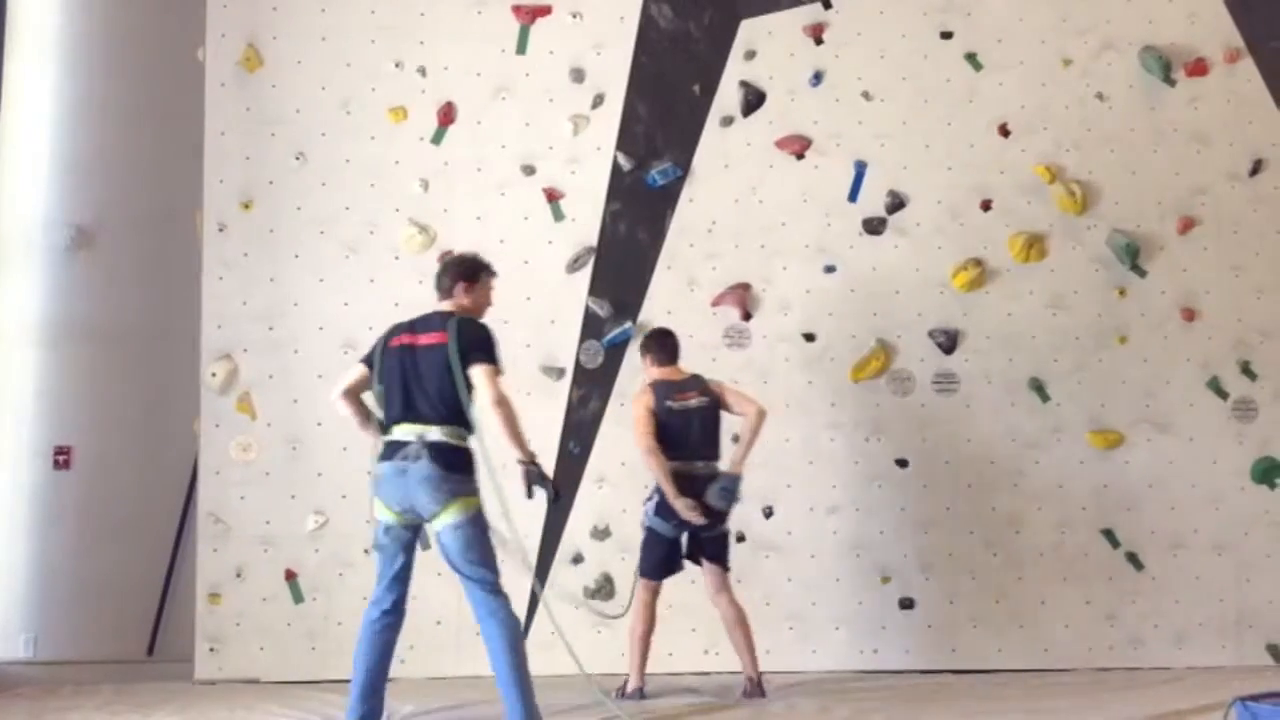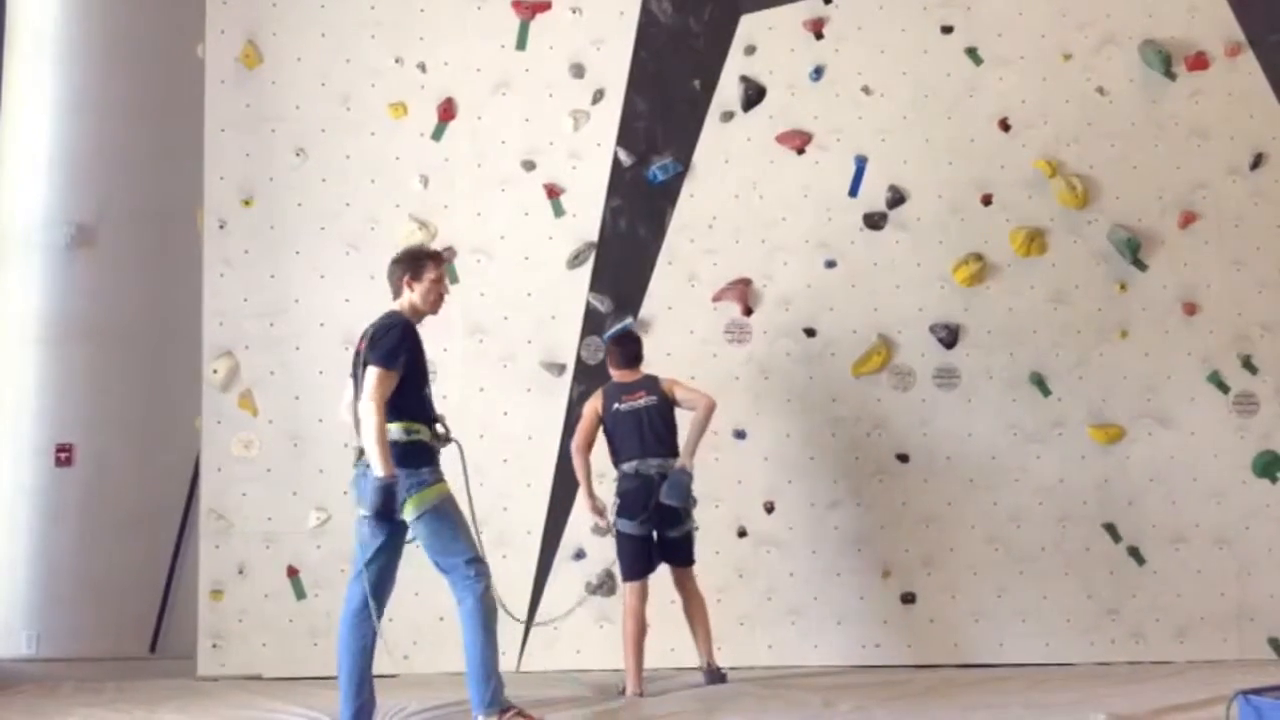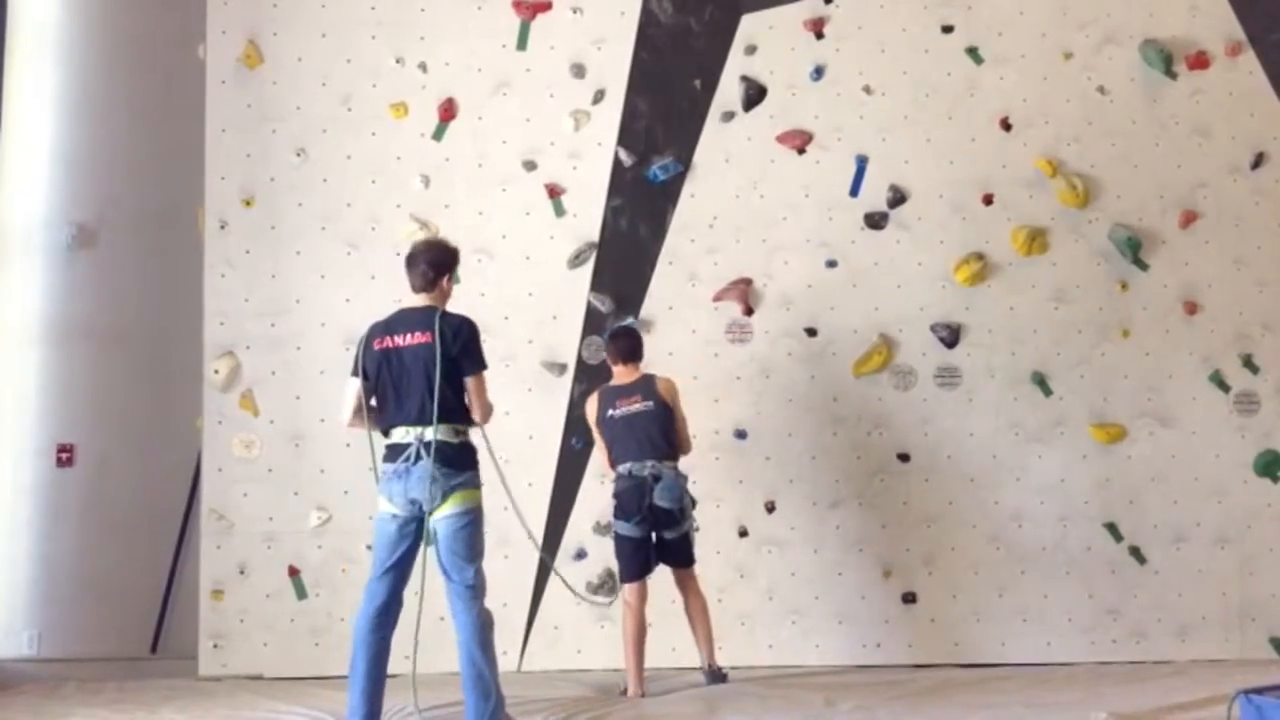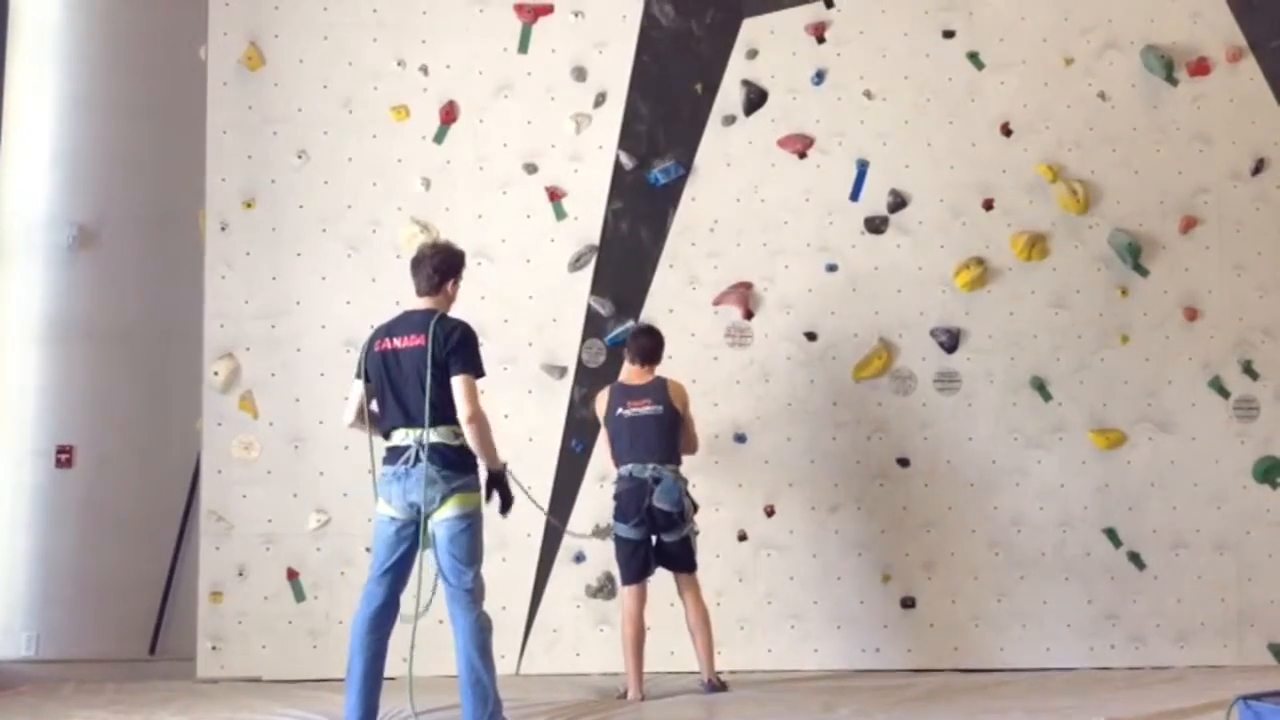
dt=0.7s
person 1, frame 1
left shoulder: (396, 335)
right shoulder: (470, 332)
left elbow: (343, 393)
right elbow: (492, 398)
right wrist: (526, 456)
left hip: (391, 472)
right hip: (442, 473)
left knee: (386, 600)
right knee: (489, 595)
person 1, frame 2
left shoulder: (377, 333)
right shoulder: (398, 330)
left elbow: (358, 406)
right elbow: (370, 404)
right wrist: (386, 479)
left hip: (383, 473)
right hip: (408, 470)
left knee: (364, 596)
right knee: (470, 578)
person 1, frame 3
left shoulder: (376, 335)
right shoulder: (457, 328)
left elbow: (352, 415)
right elbow: (480, 412)
right wrist: (465, 410)
left hip: (396, 472)
right hip: (448, 469)
left knee: (380, 594)
right knee: (465, 594)
person 1, frame 4
left shoulder: (380, 338)
right shoulder: (454, 333)
left elbow: (354, 416)
right elbow: (468, 414)
right wrist: (495, 467)
left hip: (395, 474)
right hip: (447, 474)
left knee: (377, 596)
right knee: (464, 599)
person 2, frame 1
left shoulder: (647, 395)
right shoulder: (709, 387)
left elbow: (648, 448)
right elbow: (756, 412)
left wrist: (674, 498)
right wrist: (736, 465)
left hip: (674, 495)
right hip: (711, 493)
left knee: (646, 591)
right knee: (721, 590)
left ankle: (635, 683)
right ankle: (752, 674)
person 2, frame 2
left shoulder: (600, 399)
right shoulder: (663, 386)
left elbow: (579, 446)
right elbow: (706, 403)
left wrist: (588, 495)
right wrist: (687, 454)
left hip: (632, 493)
right hip: (671, 488)
left knee: (634, 593)
right knee: (685, 580)
left ankle: (633, 685)
right ankle: (709, 665)
person 2, frame 3
left shoulder: (596, 402)
right shoulder: (663, 386)
left elbow: (609, 460)
right elbow: (684, 446)
left hip: (629, 494)
right hip: (669, 490)
left knee: (633, 595)
right knee: (687, 581)
left ankle: (635, 685)
right ankle: (710, 666)
person 2, frame 4
left shoulder: (605, 397)
right shoulder: (674, 391)
left elbow: (613, 455)
right elbow: (691, 446)
left hip: (630, 496)
right hip: (670, 494)
left knee: (632, 597)
right knee: (689, 586)
left ankle: (634, 688)
right ankle: (709, 676)
